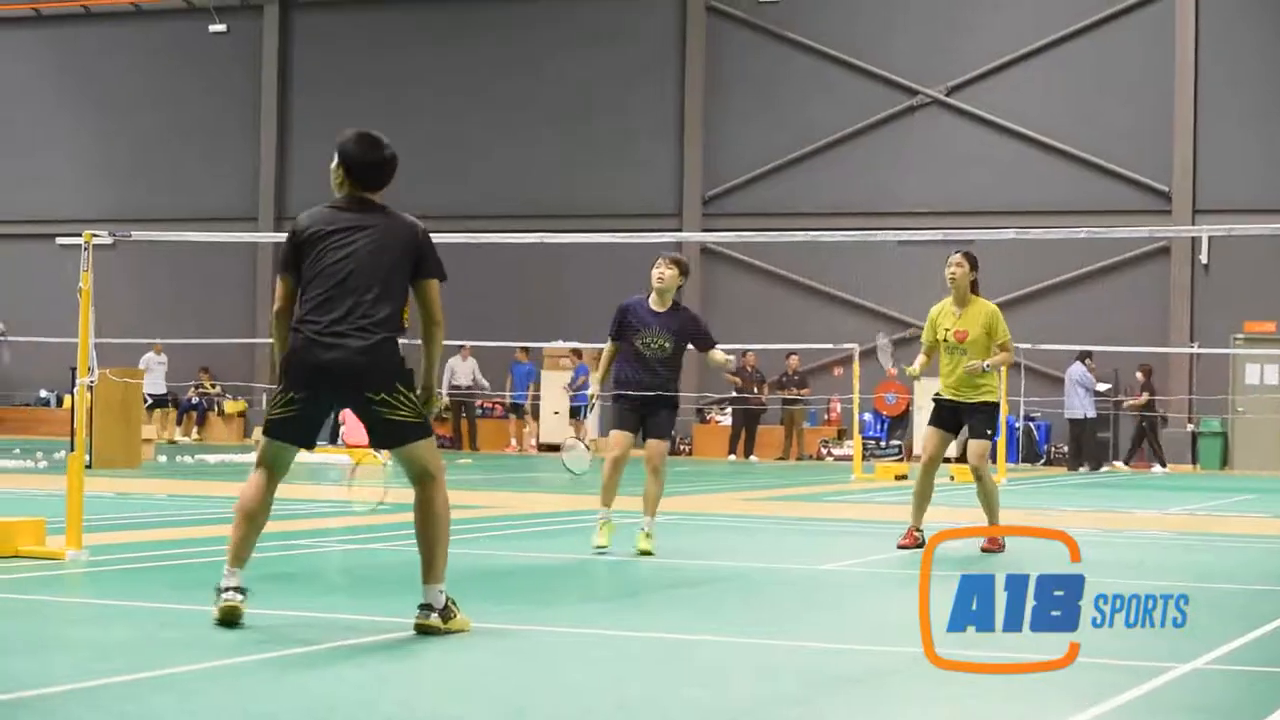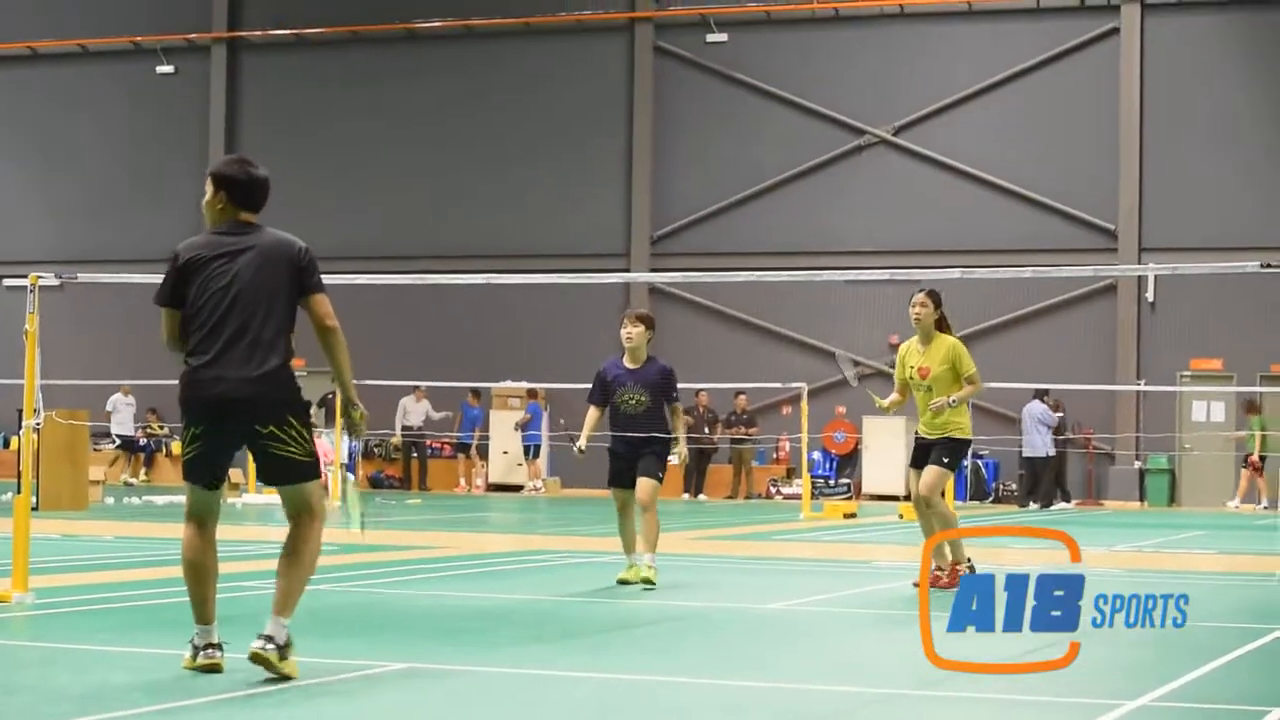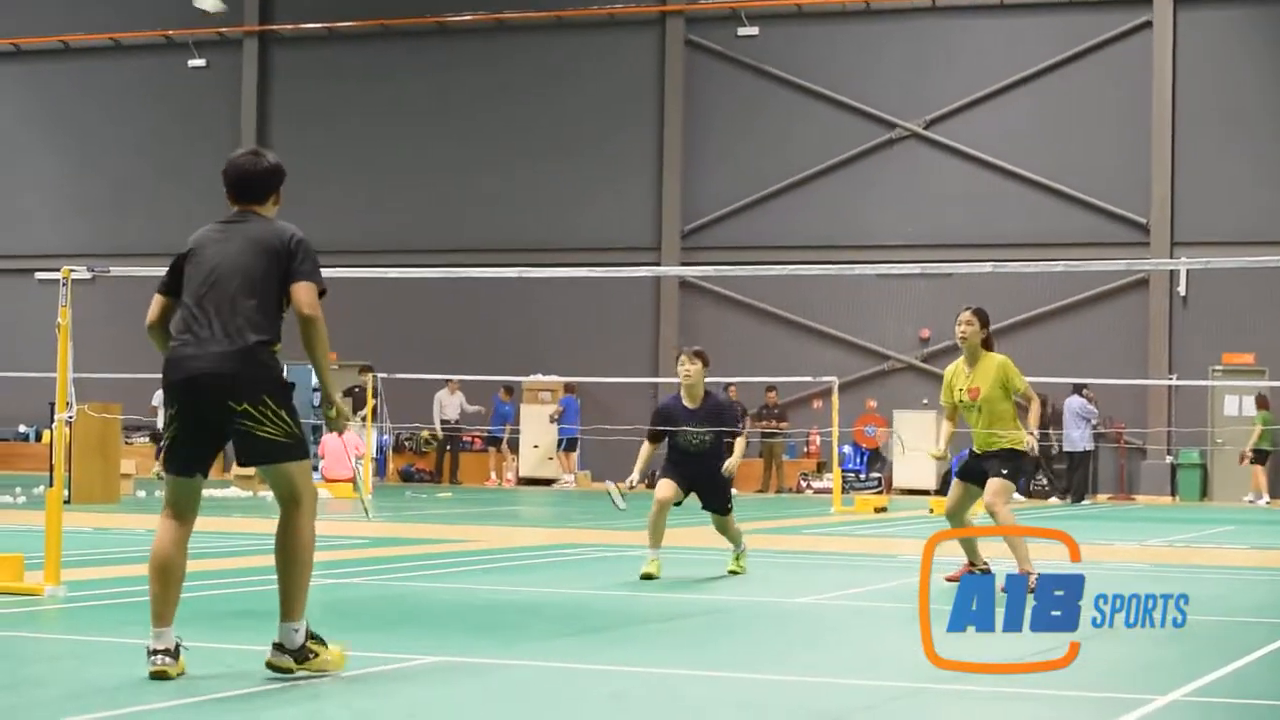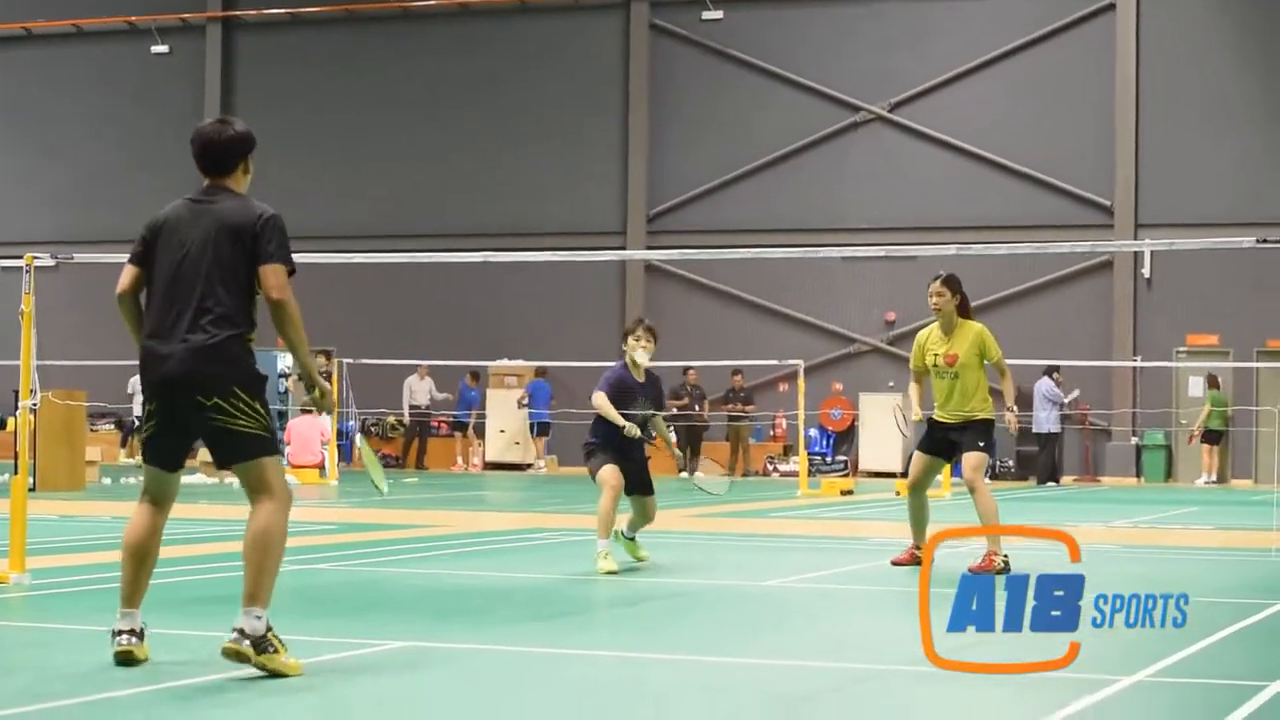
dt=0.5s
person 1, frame 1
left shoulder: (307, 225)
right shoulder: (411, 233)
left elbow: (282, 308)
right elbow: (433, 314)
left wrist: (284, 372)
right wrist: (430, 381)
left hip: (307, 363)
right hip: (377, 367)
left knee: (267, 468)
right knee: (429, 476)
left ankle: (231, 587)
right ankle: (434, 605)
person 1, frame 2
left shoulder: (187, 254)
right shoulder: (291, 250)
left elbow: (171, 336)
right elbow: (327, 324)
right wrist: (350, 397)
left hip: (204, 396)
right hip: (271, 395)
left knee: (200, 518)
right knee: (308, 515)
left ankle: (206, 642)
right ankle: (274, 636)
person 1, frame 3
left shoulder: (198, 241)
right shoulder: (289, 239)
left elbow: (155, 320)
right elbow: (307, 312)
right wrist: (330, 389)
left hip: (184, 377)
right hip: (248, 375)
left knee: (177, 512)
right knee: (299, 499)
left ankle: (162, 647)
right ankle: (291, 640)
person 1, frame 4
left shoulder: (165, 219)
right shoulder: (259, 219)
left elbow: (125, 292)
right elbow: (277, 296)
right wrist: (312, 374)
left hip: (162, 370)
right hip: (222, 368)
left knee: (154, 499)
right knee: (270, 495)
left ankle: (127, 628)
right ankle: (251, 629)
person 2, frame 1
left shoulder: (988, 311)
right shoulder: (937, 312)
left elbow: (1008, 353)
right elbow: (927, 352)
left wrist: (985, 365)
right wrist: (915, 368)
left hip: (983, 399)
right hip: (948, 397)
left knee: (978, 467)
right knee: (927, 462)
left ankle: (995, 532)
right ankle: (915, 530)
person 2, frame 2
left shoulder: (952, 346)
right shoulder: (905, 350)
left elbow: (976, 385)
right elbow: (901, 392)
left wrist: (951, 401)
right wrist: (887, 402)
left hip: (953, 433)
right hip: (925, 433)
left knee: (928, 494)
right knee: (918, 501)
left ankle: (960, 561)
right ankle: (941, 566)
person 2, frame 3
left shoulder: (1001, 364)
right shoulder: (951, 372)
left elbow: (1033, 401)
right elbow: (949, 418)
left wrist: (1030, 434)
right wrist: (942, 445)
left hip: (1010, 449)
right hip: (979, 450)
left knee: (993, 504)
right knee: (952, 510)
left ankle: (1028, 573)
right ankle: (977, 563)
person 2, frame 4
left shoulder: (977, 332)
right shoulder: (923, 337)
left elbow: (1004, 371)
right elbow: (916, 380)
left wrist: (1010, 408)
right wrist: (916, 407)
left hip: (976, 420)
right hip: (941, 421)
left knee: (972, 479)
right knee: (914, 484)
left ankle: (996, 556)
right ankle: (918, 548)
person 3, frame 1
left shoulder: (687, 319)
right shoulder: (628, 309)
left elbow: (710, 351)
right elbow: (613, 347)
left wrist: (725, 360)
right wrist: (597, 382)
left hip: (663, 400)
right hip: (627, 397)
left knee: (654, 461)
right knee: (615, 455)
left ankle: (647, 530)
right ankle: (604, 521)
person 3, frame 2
left shoulder: (662, 371)
right shoulder: (608, 371)
left elbow: (674, 408)
right elbow: (597, 408)
left wrist: (681, 441)
right wrist: (584, 438)
left hip: (653, 447)
right hip: (620, 449)
left knee: (645, 500)
right knee: (623, 506)
left ankle: (648, 565)
right ankle: (632, 564)
person 3, frame 3
left shoulder: (720, 406)
right shoulder: (666, 408)
left elbow: (740, 437)
right elbow: (651, 443)
left wrist: (735, 459)
right wrist: (636, 473)
left hip: (712, 473)
right hip: (678, 468)
left knee: (724, 525)
right knee: (662, 499)
left ankle: (739, 552)
right ankle: (652, 559)
person 3, frame 4
left shoulder: (653, 383)
right shoulder: (616, 376)
right elbow: (598, 400)
left wrist: (671, 447)
right wrist: (622, 422)
left hip: (634, 453)
right hip: (602, 447)
left knee: (647, 514)
right knee: (614, 484)
left ankle: (626, 535)
right ankle: (603, 551)
